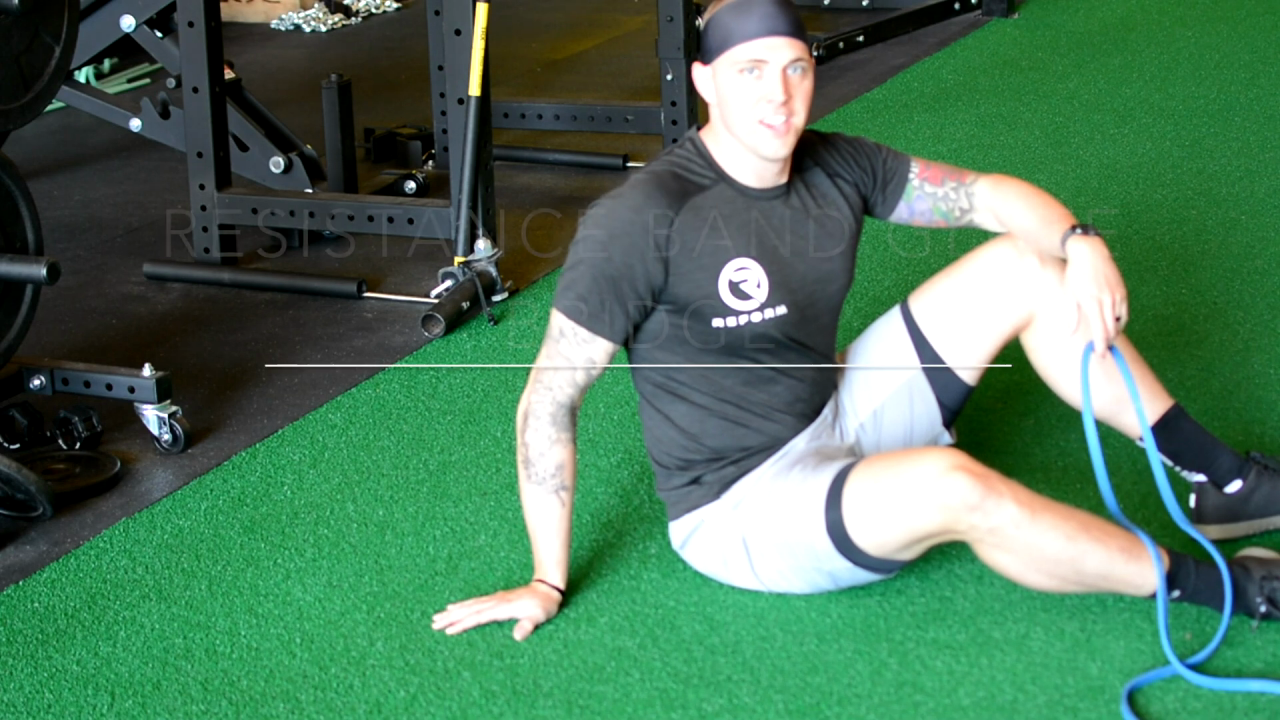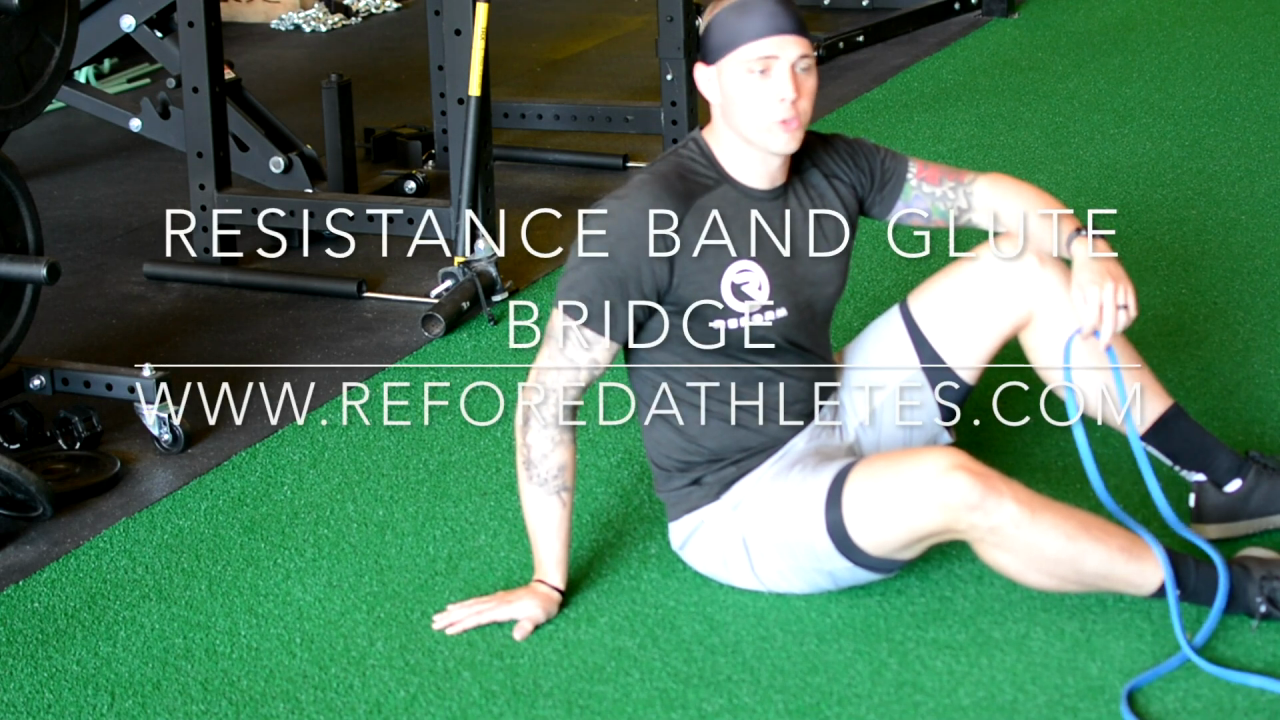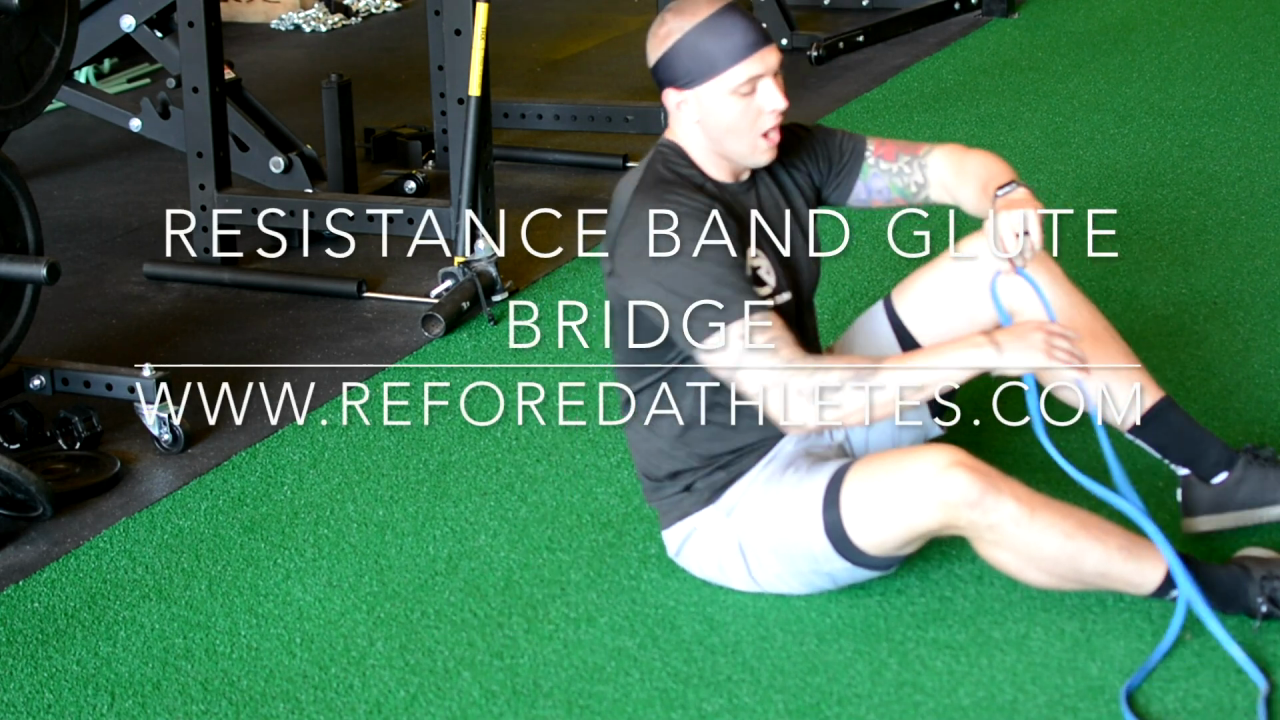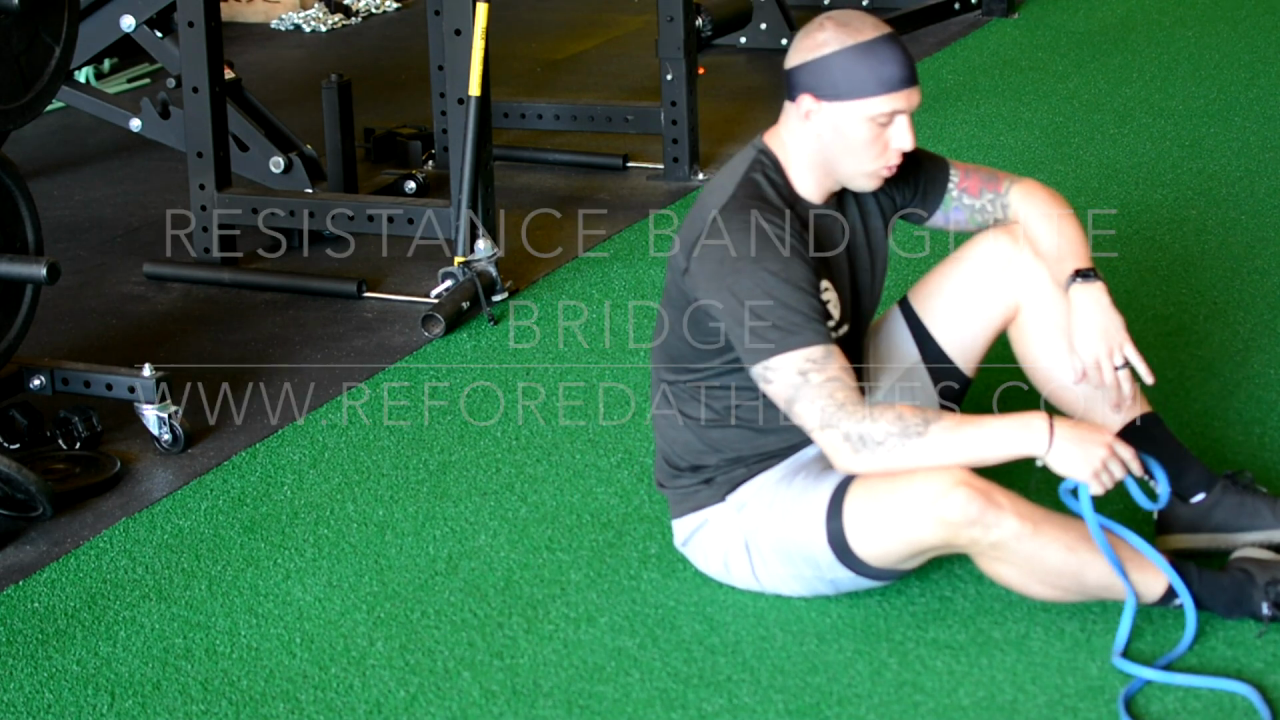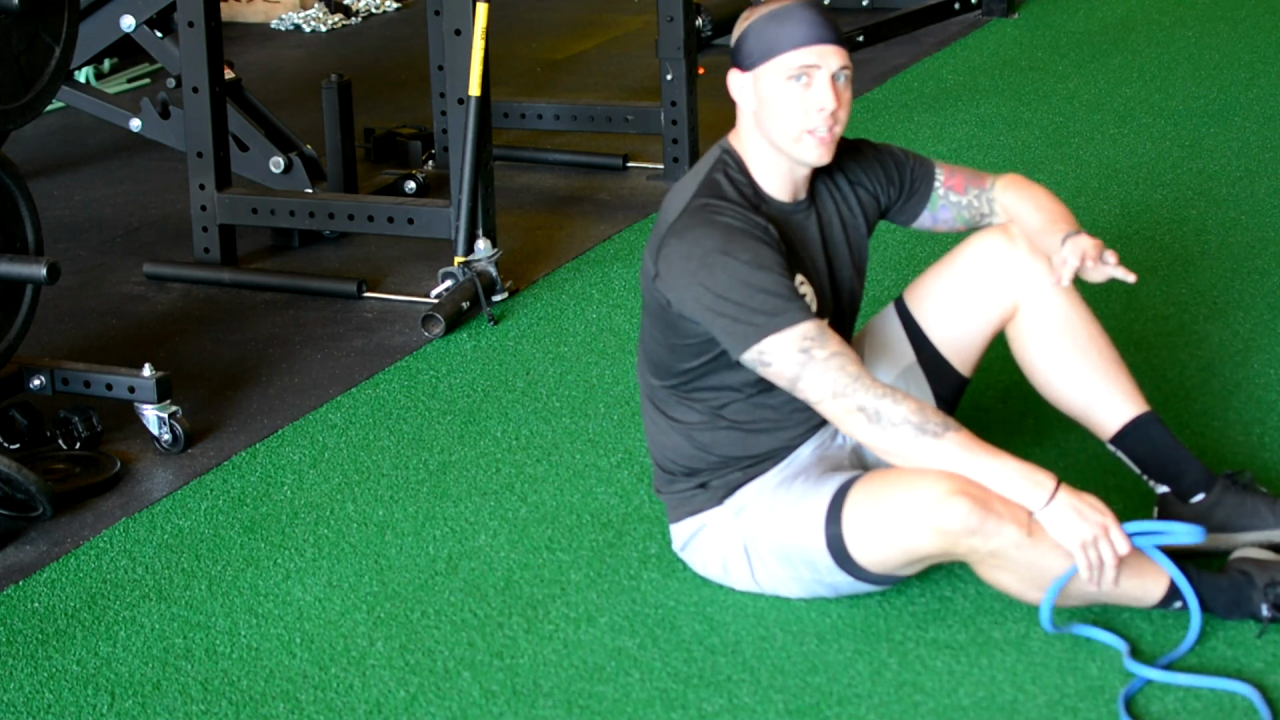
dt=1s
person 1, frame 1
left shoulder: (835, 165)
right shoulder: (643, 219)
left elbow: (987, 194)
right elbow: (548, 400)
left wrist: (1081, 242)
right wrist: (546, 583)
left hip: (838, 418)
right hip: (742, 509)
left knee: (1026, 265)
right knee: (950, 484)
right ankle: (1206, 583)
person 1, frame 2
left shoulder: (832, 165)
right shoulder: (647, 218)
left elbow: (984, 195)
right elbow: (547, 397)
left wrist: (1086, 248)
right wrist: (546, 583)
left hip: (832, 418)
right hip: (739, 509)
left knee: (1023, 266)
right knee: (951, 482)
right ankle: (1204, 583)
person 1, frame 3
left shoulder: (785, 151)
right shoulder: (663, 227)
left elbow: (946, 164)
right elbow: (798, 399)
left wrist: (1008, 200)
right wrist: (984, 353)
left hip: (818, 417)
right hip: (734, 511)
left knee: (1003, 263)
right knee: (950, 480)
left ankle: (1207, 474)
right ankle: (1206, 584)
person 1, frame 4
left shoulder: (864, 162)
right shoulder: (744, 242)
left elbow: (1027, 199)
right elbow: (851, 442)
left wrist: (1086, 291)
right wrist: (1044, 435)
left hip: (838, 414)
right hip: (746, 507)
left knee: (1013, 253)
right knee: (957, 499)
left ankle: (1188, 496)
right ankle: (1204, 588)
person 1, frame 5
left shoulder: (846, 168)
right shoulder: (709, 239)
left elbow: (1010, 194)
right elbow: (858, 407)
left wrist: (1070, 241)
right wrist: (1047, 496)
left hip: (835, 418)
right hip: (745, 509)
left knee: (1013, 251)
right knee: (954, 508)
left ankle: (1192, 495)
right ankle: (1202, 591)
